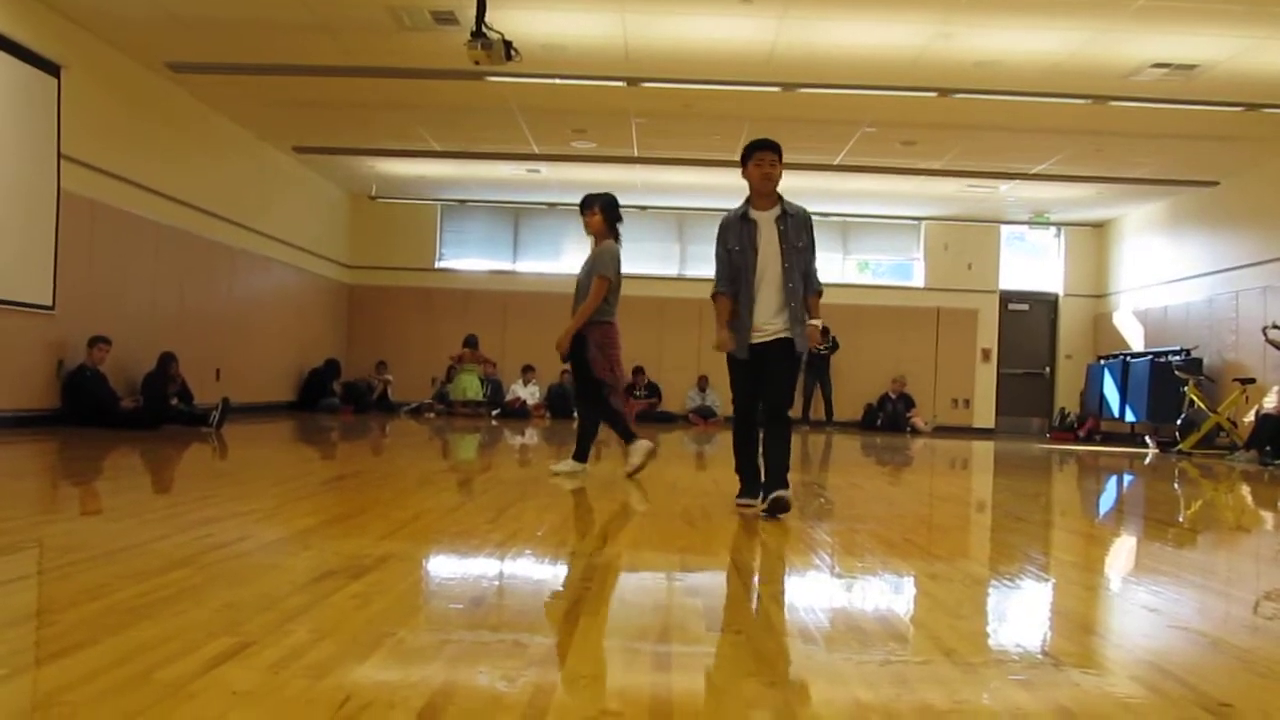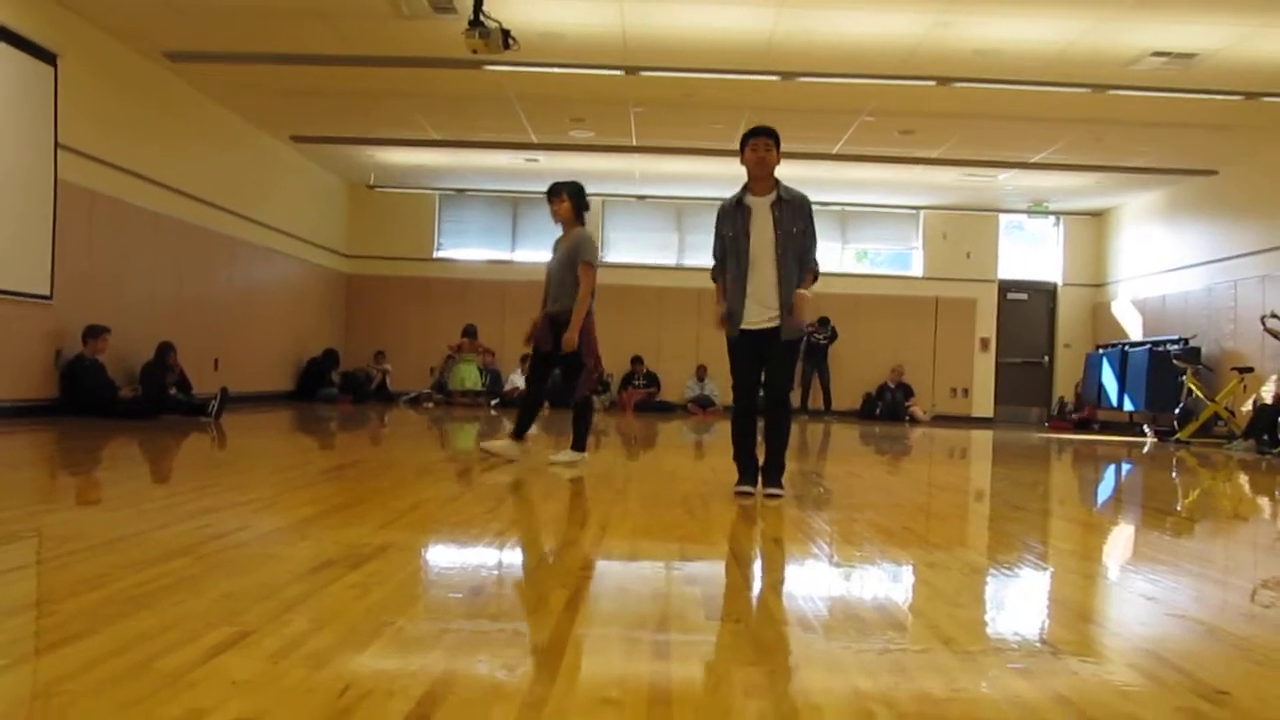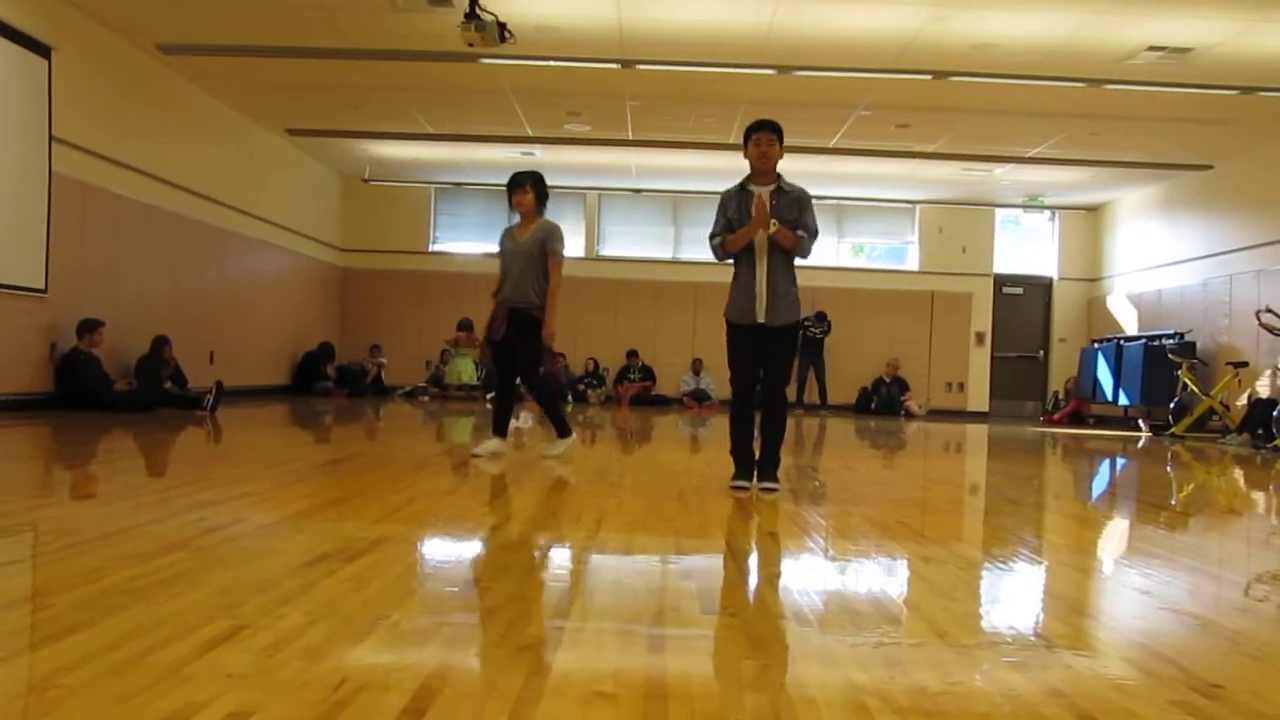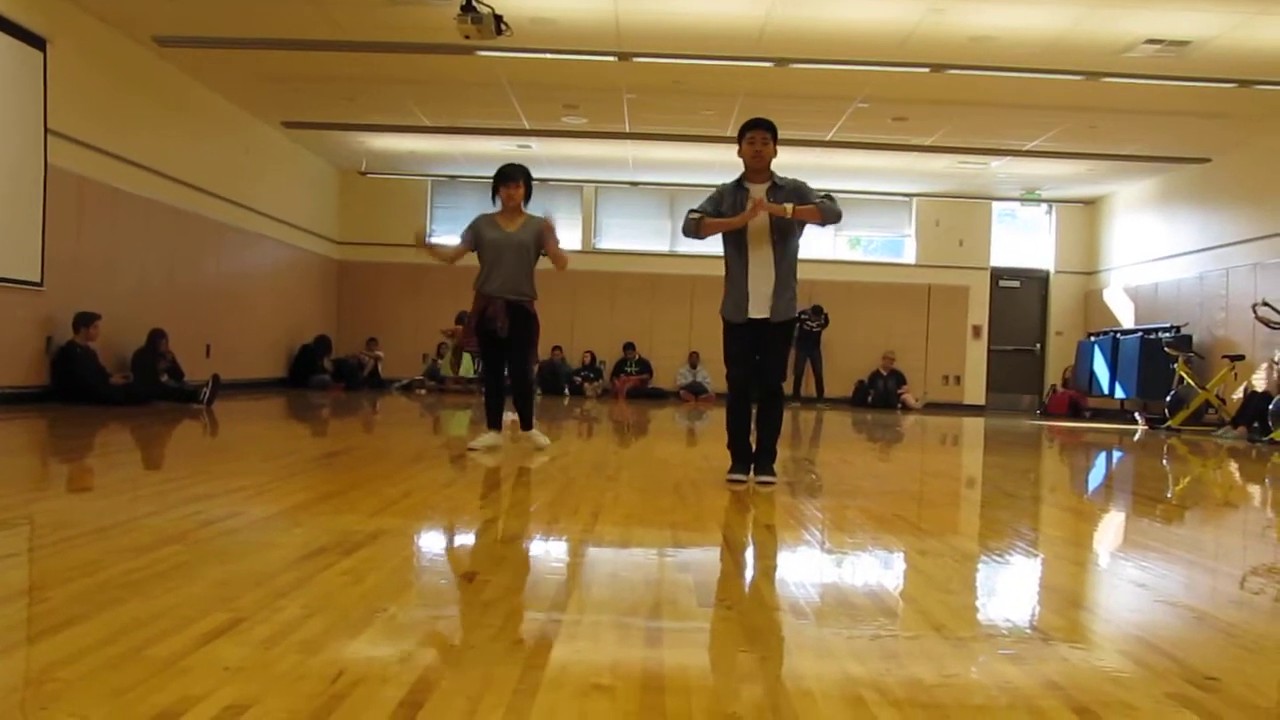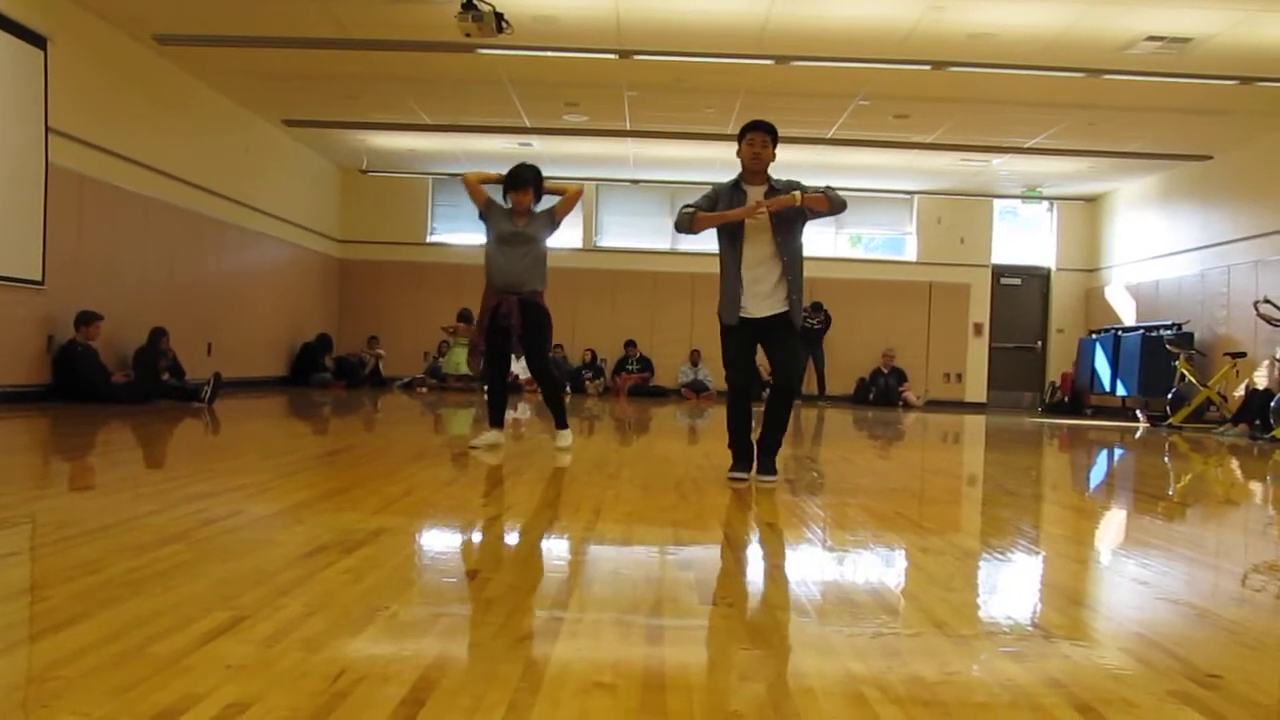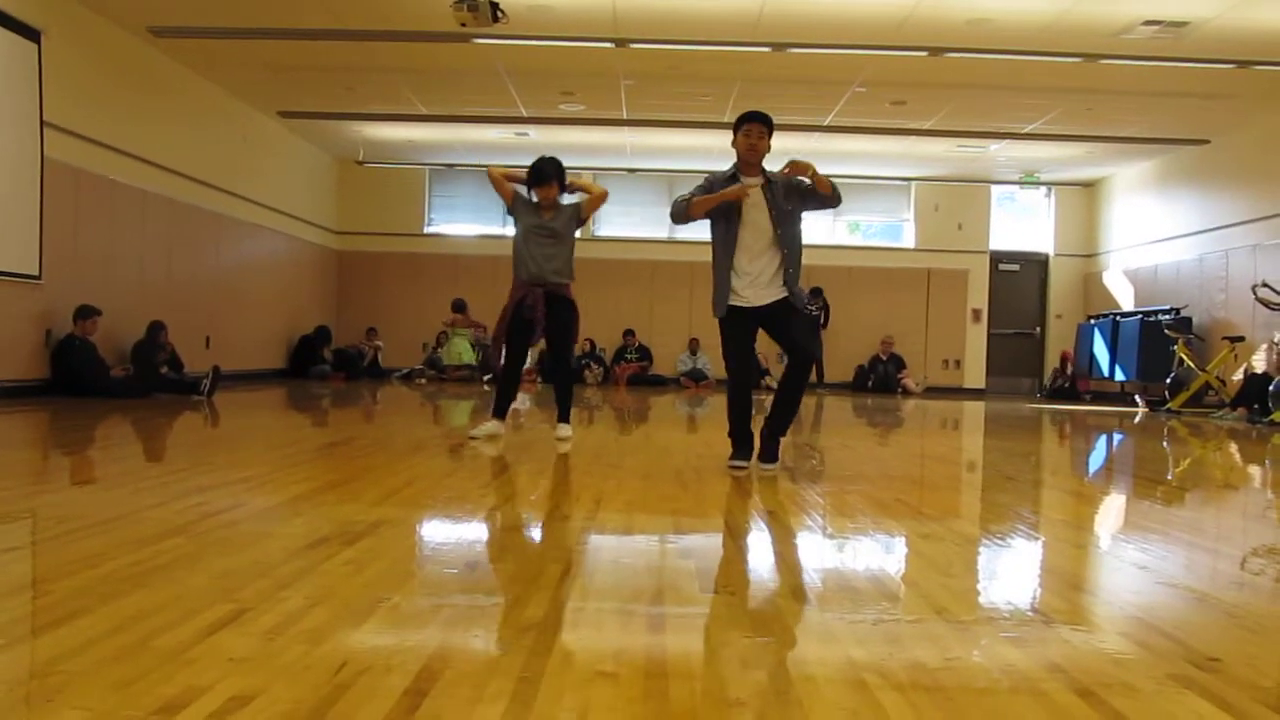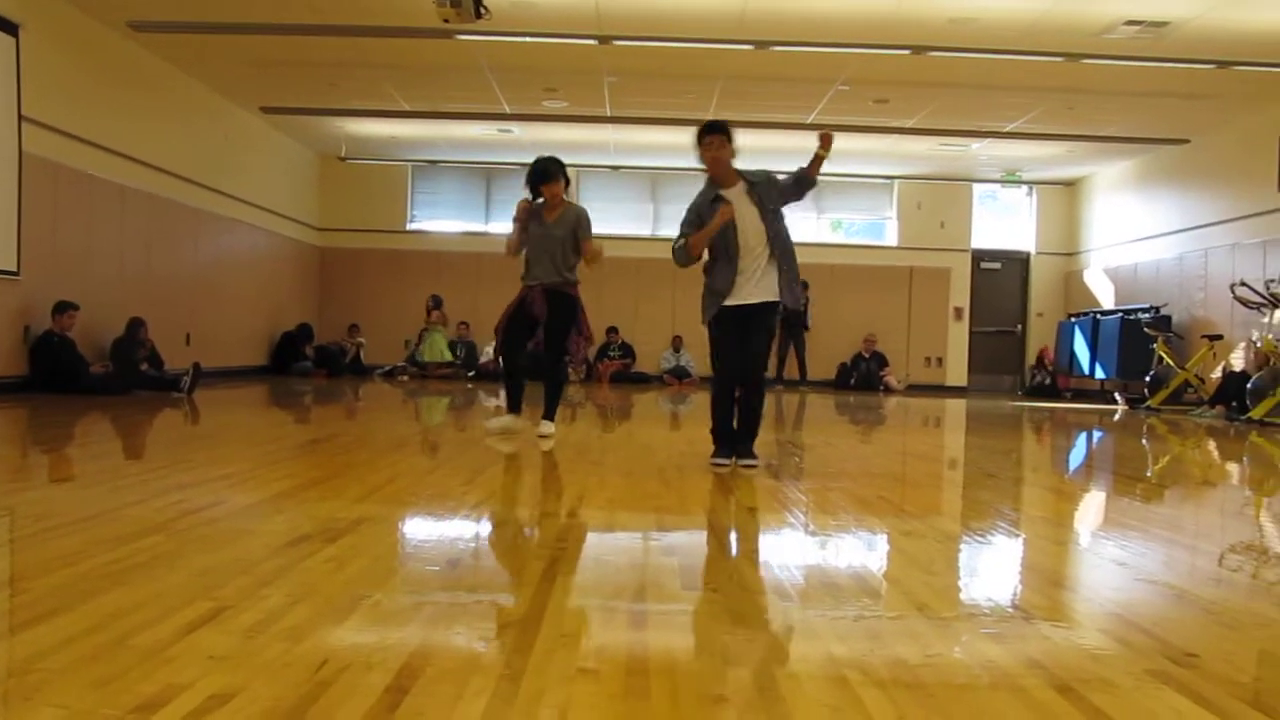
dt=0.4s
person 1, frame 1
left shoulder: (800, 220)
right shoulder: (731, 225)
left elbow: (809, 277)
right elbow: (724, 284)
left wrist: (814, 319)
right wrist: (722, 329)
left hip: (786, 335)
right hip: (744, 337)
left knee: (777, 411)
right knee: (746, 412)
left ankle: (776, 487)
right ankle: (749, 484)
person 1, frame 2
left shoulder: (798, 204)
right shoulder: (729, 210)
left elbow: (809, 260)
right elbow: (721, 265)
left wrist: (802, 293)
right wrist: (721, 304)
left hip: (785, 322)
right hip: (742, 322)
left knee: (778, 398)
right knee: (744, 397)
left ankle: (773, 474)
right ankle: (746, 472)
person 1, frame 3
left shoulder: (796, 197)
right shoulder: (732, 197)
left elbow: (805, 244)
right elbow: (719, 247)
left wrist: (770, 225)
right wrist: (752, 227)
left hip: (783, 312)
right hip: (742, 312)
left knee: (775, 391)
right knee: (743, 390)
left ankle: (768, 468)
right ankle: (742, 466)
person 1, frame 4
left shoulder: (793, 191)
right shoulder: (726, 194)
left elbow: (833, 212)
right elbow: (690, 225)
left wrist: (783, 211)
right wrist: (738, 220)
left hip: (779, 309)
right hip: (738, 310)
left knee: (771, 386)
right knee: (739, 385)
left ankle: (765, 460)
right ankle: (740, 459)
person 1, frame 5
left shoulder: (789, 193)
right shoulder: (722, 195)
left elbow: (837, 203)
right elbow: (683, 221)
left wrist: (798, 198)
right wrist: (732, 215)
left hip: (779, 309)
right hip: (736, 311)
left knee: (788, 379)
right knee: (739, 385)
left ankle: (767, 454)
right ankle: (741, 457)
person 1, frame 6
left shoulder: (786, 186)
right shoulder: (717, 184)
left elbow: (831, 199)
right elbow: (678, 213)
left wrist: (811, 173)
right wrist: (724, 196)
left hip: (778, 296)
right hip: (735, 300)
left knee: (804, 356)
right knee: (740, 376)
left ankle: (771, 437)
right ankle: (741, 445)
person 1, frame 7
left shoulder: (763, 185)
right shoulder: (702, 204)
left elbow: (799, 185)
right elbow: (682, 257)
left wrist: (820, 155)
right wrist: (713, 224)
left hip: (764, 298)
right hip: (724, 302)
left knee: (753, 372)
right knee: (725, 373)
left ankle: (744, 443)
right ankle: (723, 442)
person 2, frame 1
left shoulder: (607, 250)
right shoulder: (599, 250)
left elbow: (594, 299)
left wrist: (567, 333)
right wrist: (571, 332)
left hip: (595, 333)
right hip: (589, 333)
left knee: (589, 397)
right knee: (597, 397)
left ankle: (580, 458)
right ankle: (635, 443)
person 2, frame 2
left shoulder: (583, 239)
right shoulder: (559, 243)
left elbow: (585, 288)
left wrist: (574, 328)
right wrist: (537, 322)
left hip: (571, 323)
right hip: (551, 323)
left knee: (576, 387)
right knee: (534, 383)
left ankle: (578, 449)
right ankle: (514, 441)
person 2, frame 3
left shoulder: (550, 231)
right shoulder: (507, 234)
left elbow: (555, 279)
left wrist: (550, 321)
right wrist: (494, 314)
left hip: (531, 316)
right hip: (502, 315)
left knee: (531, 379)
right knee: (503, 379)
left ankle: (565, 434)
right ankle: (498, 438)
person 2, frame 4
left shoulder: (537, 226)
right shoulder: (482, 224)
left elbow: (561, 263)
right elbow: (453, 256)
left wrist: (552, 246)
right wrist: (430, 247)
left hip: (521, 308)
right hip: (487, 307)
left knee: (519, 372)
right knee: (491, 371)
left ankle: (528, 428)
right ankle: (493, 431)
person 2, frame 5
left shoulder: (545, 220)
right shoulder: (494, 214)
left elbow: (576, 191)
right elbow: (469, 179)
left wrist: (545, 187)
right wrist: (500, 178)
left hip: (531, 303)
right hip: (497, 302)
left knee: (540, 368)
right knee: (495, 367)
left ankle: (562, 428)
right ankle: (495, 429)
person 2, frame 6
left shoulder: (572, 212)
right shoulder: (521, 207)
left elbow: (601, 194)
right elbow: (493, 173)
left wrist: (578, 185)
right wrist: (525, 178)
left hip: (558, 296)
right hip: (524, 294)
left knee: (560, 361)
right knee: (512, 359)
left ankle: (564, 421)
right ankle: (497, 420)
person 2, frame 7
left shoulder: (577, 214)
right shoulder: (530, 213)
left elbow: (586, 255)
right elbow: (512, 252)
left wrist: (595, 255)
right wrist: (518, 221)
left hip: (562, 294)
right hip: (531, 292)
left knee: (555, 358)
right knee: (508, 349)
left ankle: (548, 418)
right ankle: (513, 413)
